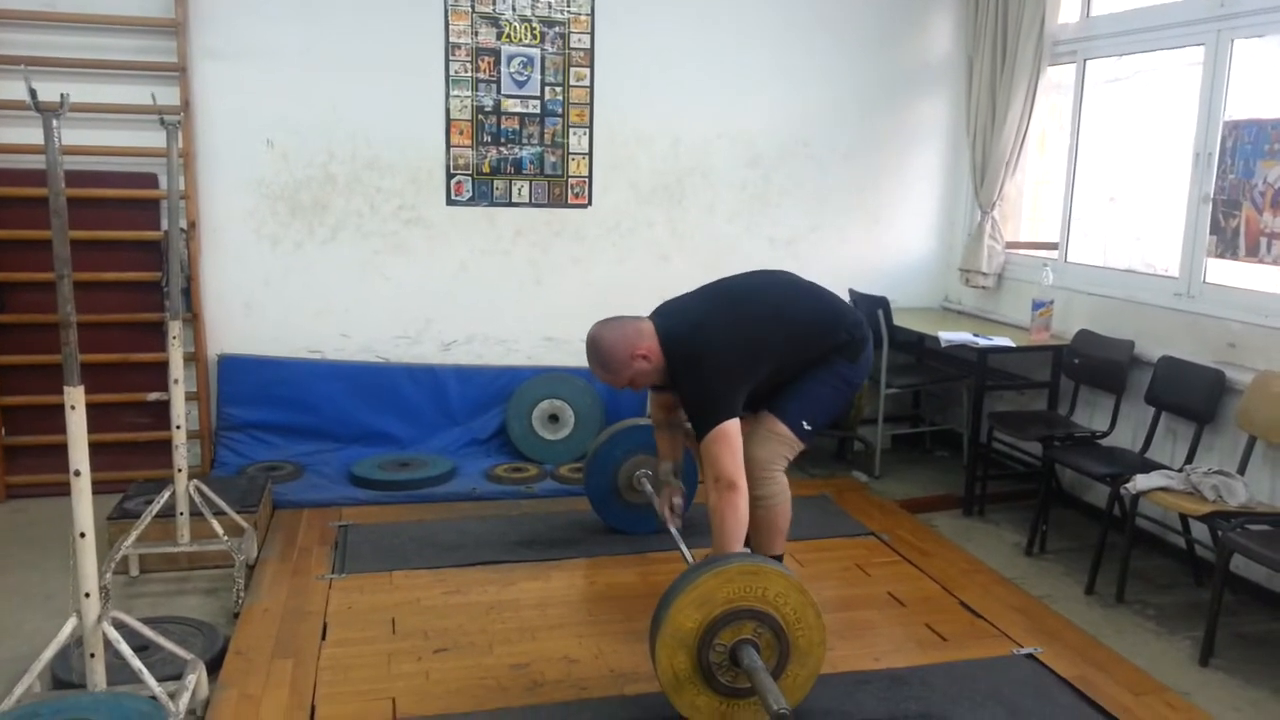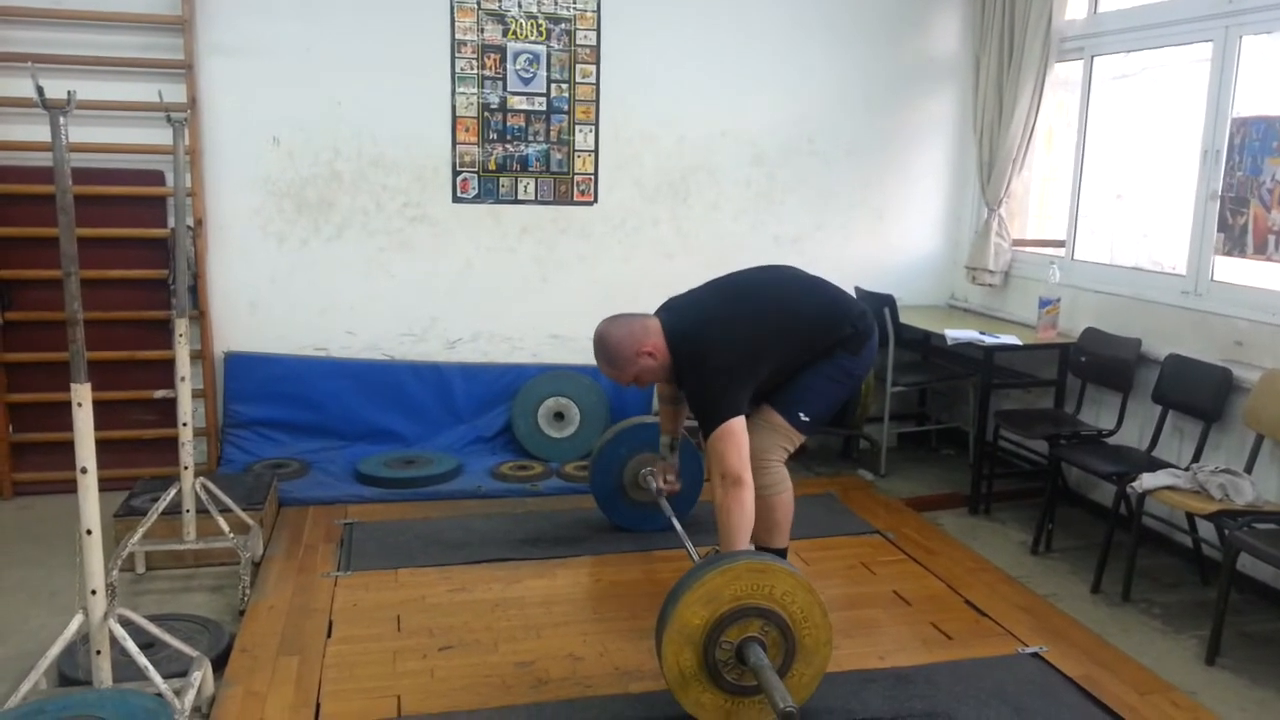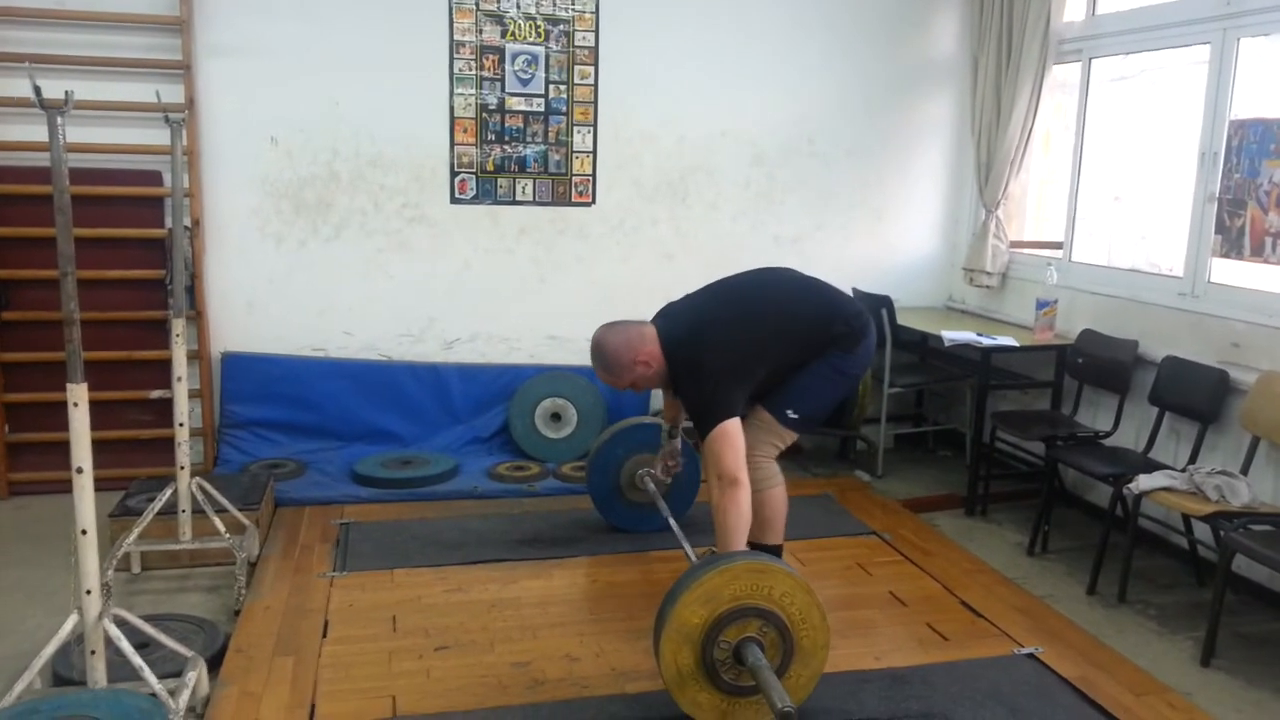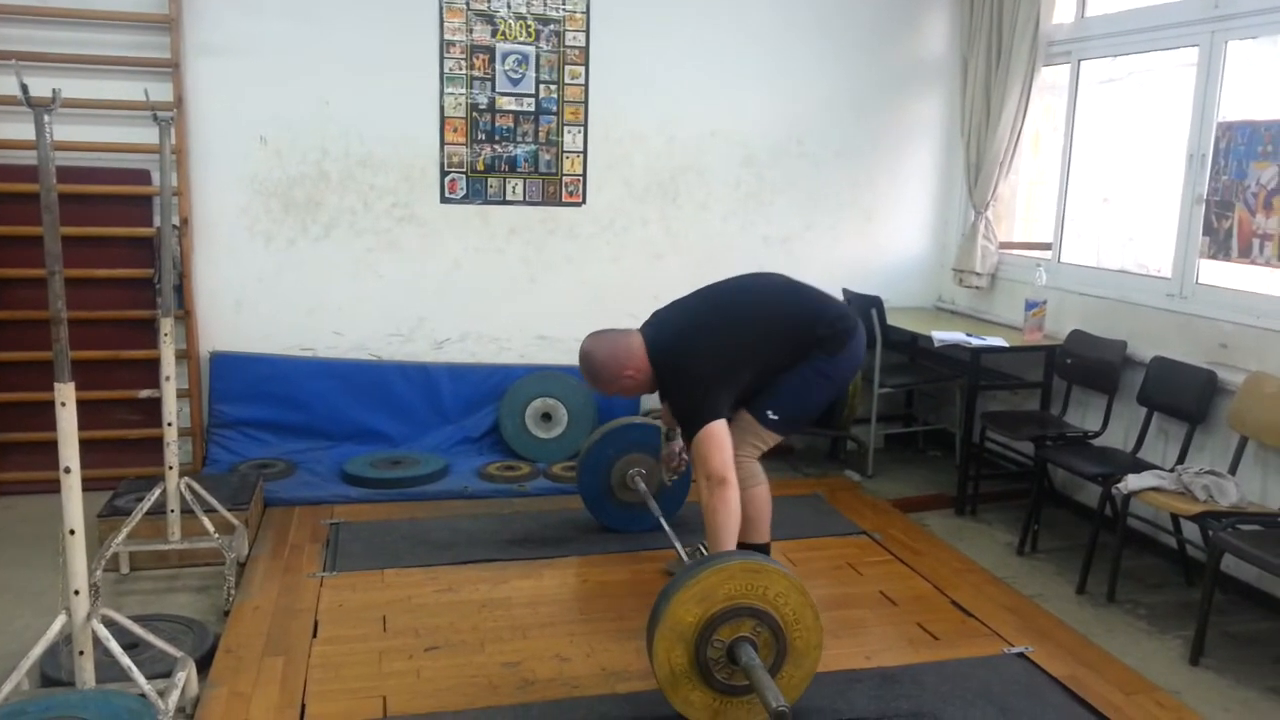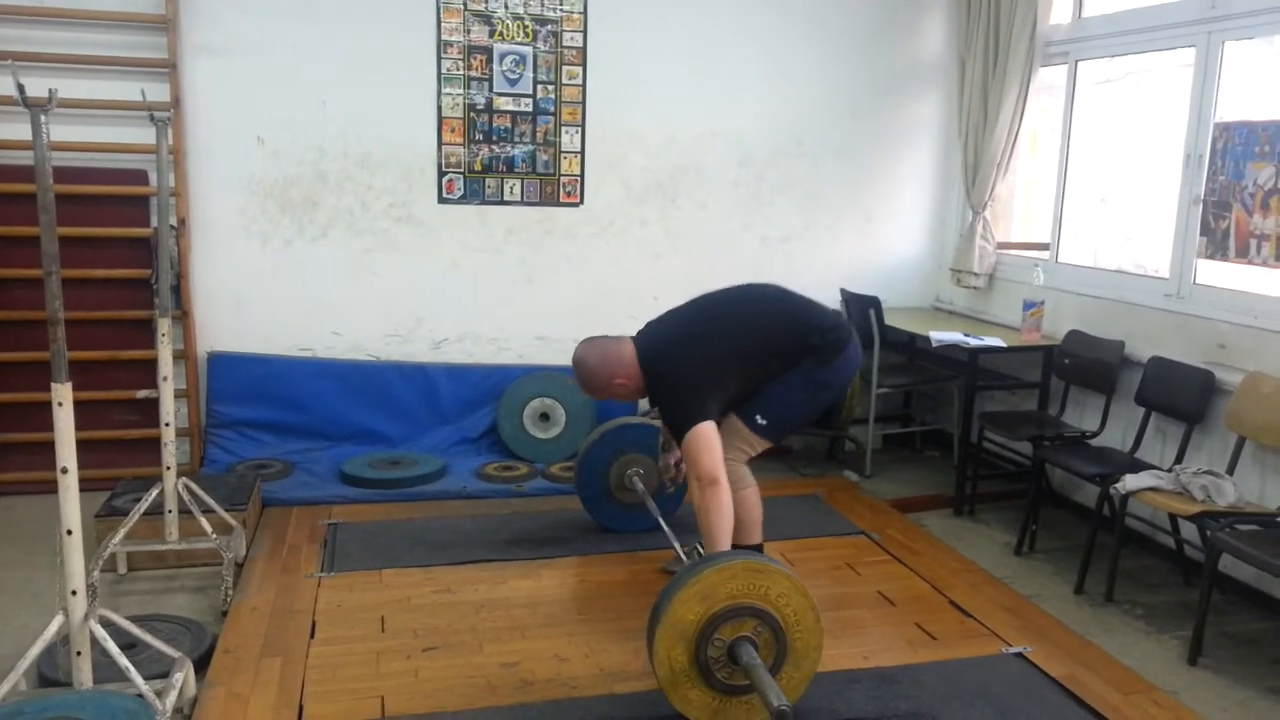
dt=0.1s
person 1, frame 1
left shoulder: (705, 364)
right shoulder: (659, 331)
left elbow: (726, 482)
right elbow: (667, 406)
right wrist: (668, 475)
left hip: (841, 348)
right hip: (789, 339)
left knee: (761, 460)
right knee: (721, 449)
right ankle: (748, 554)
person 1, frame 2
left shoulder: (710, 361)
right shoulder: (665, 327)
left elbow: (732, 478)
right elbow: (672, 390)
right wrist: (668, 450)
left hip: (846, 342)
right hip: (794, 334)
left knee: (762, 451)
right knee: (729, 446)
right ankle: (751, 550)
person 1, frame 3
left shoulder: (705, 365)
right shoulder: (666, 330)
left elbow: (728, 479)
right elbow: (677, 385)
right wrist: (670, 435)
left hip: (844, 340)
right hip: (802, 330)
left knee: (754, 451)
right knee: (733, 444)
person 1, frame 4
left shoulder: (692, 370)
right shoulder: (653, 339)
left elbow: (717, 478)
left hip: (831, 343)
right hip: (789, 336)
left knee: (737, 451)
right knee: (718, 449)
right ankle: (717, 550)
person 1, frame 5
left shoulder: (677, 377)
right shoulder: (650, 346)
left elbow: (708, 480)
right wrist: (673, 439)
left hip: (827, 354)
right hip: (795, 345)
left knee: (724, 456)
right knee: (711, 448)
right ankle: (713, 550)
